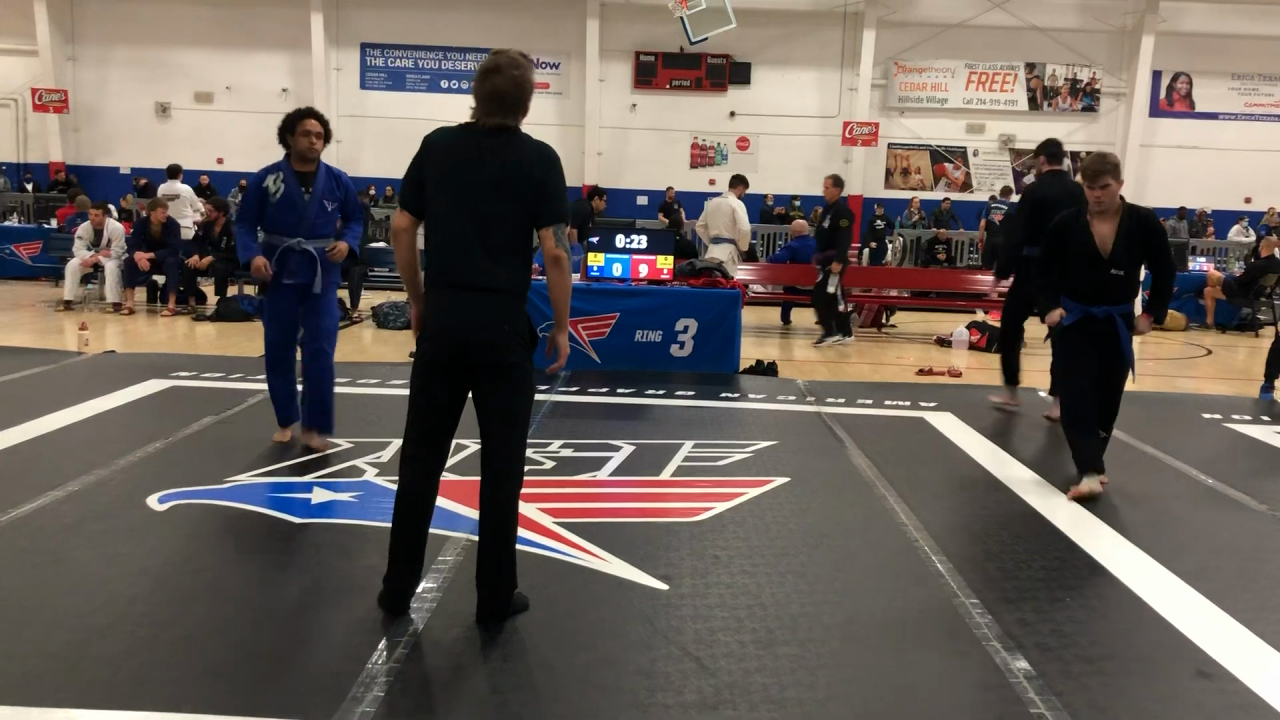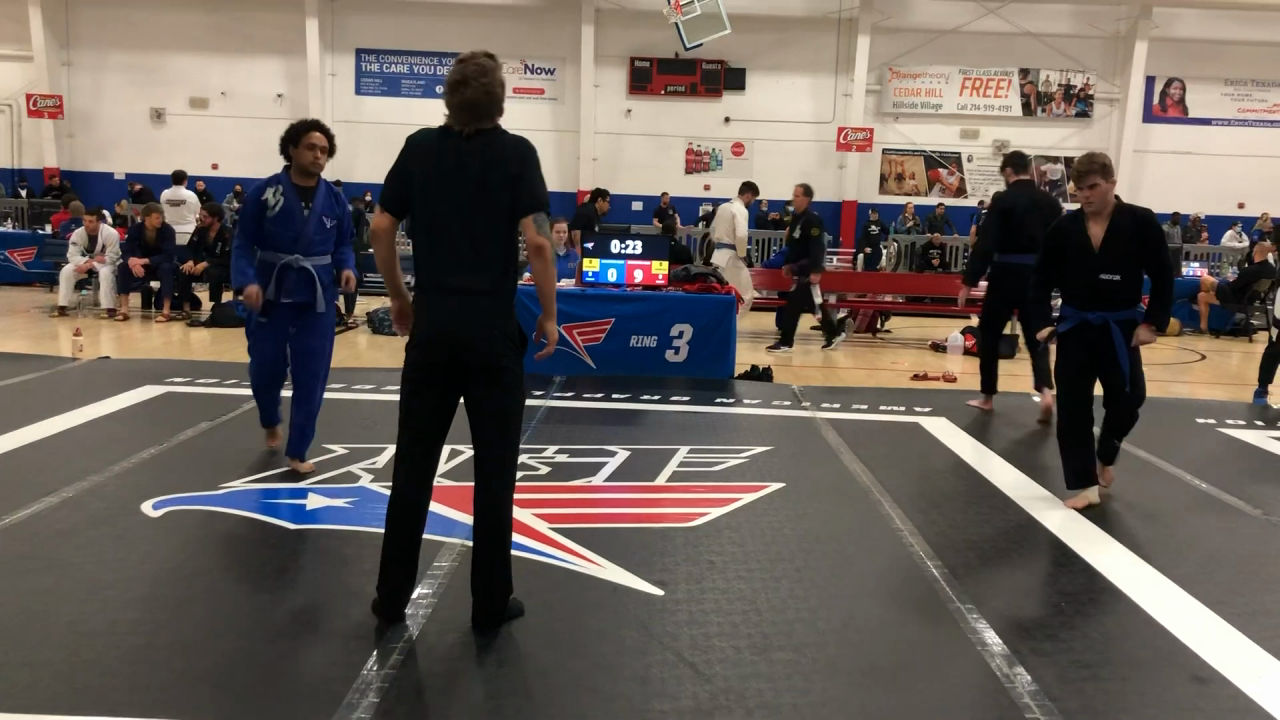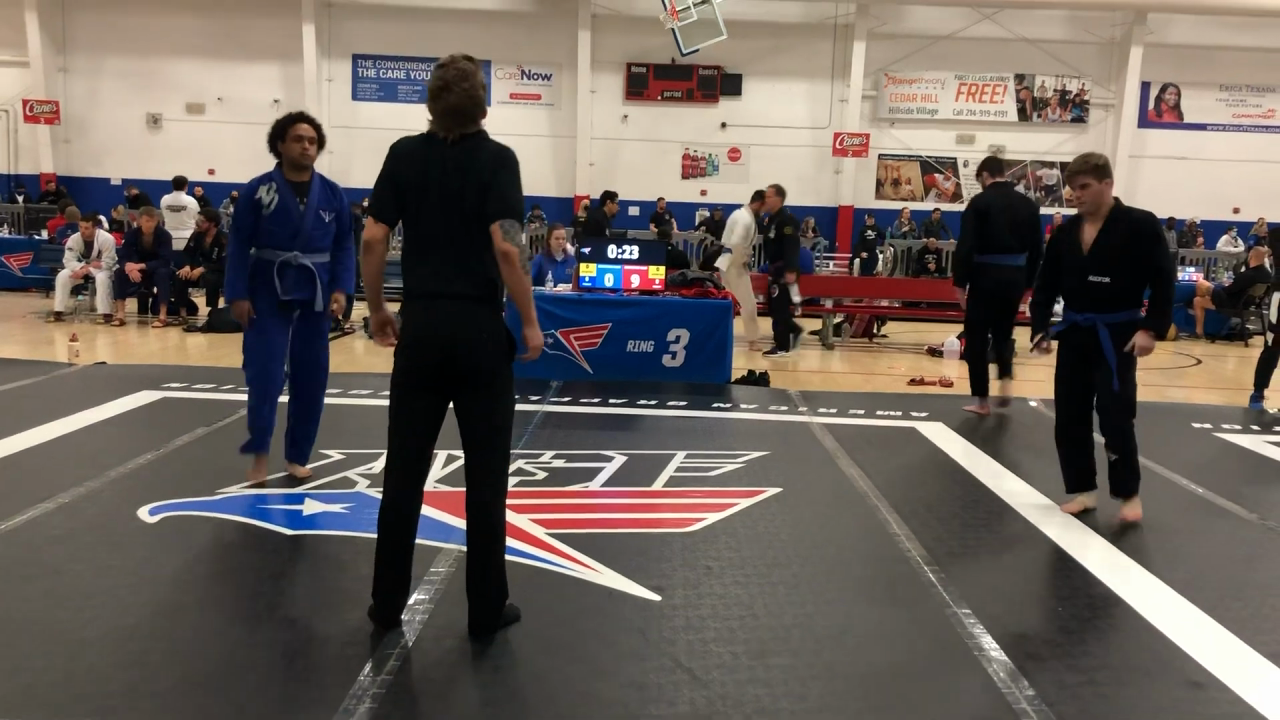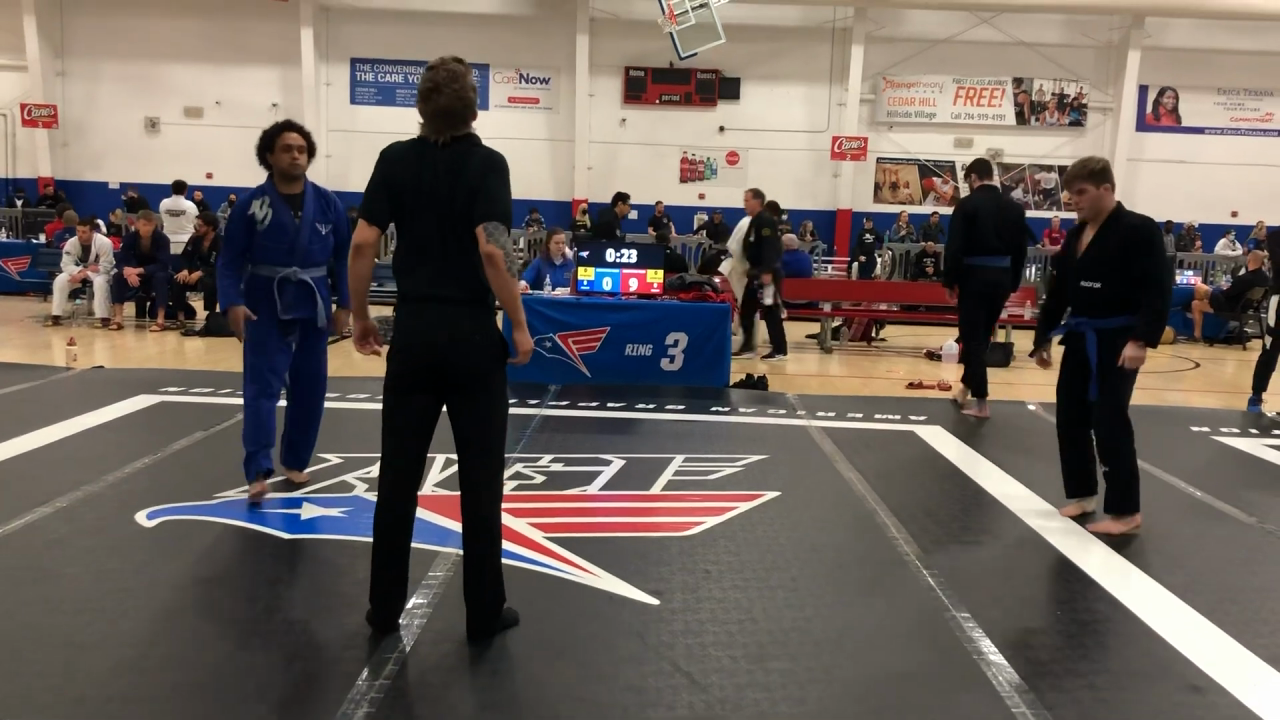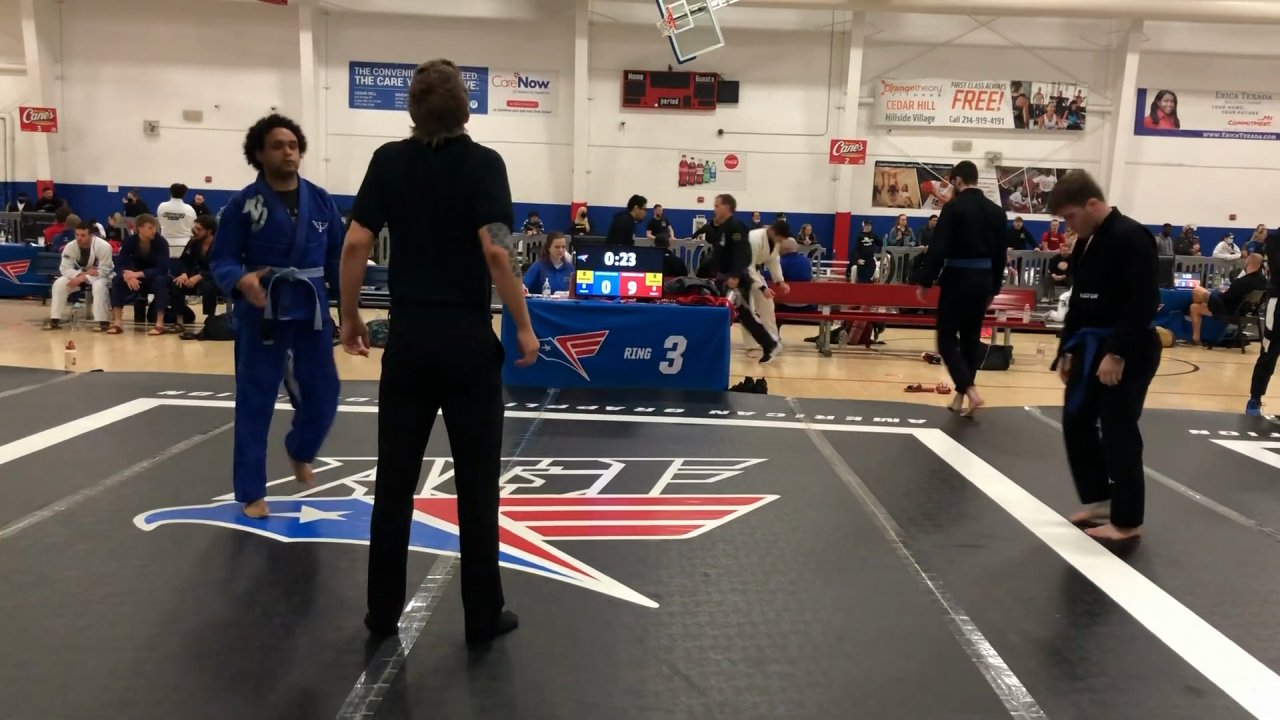
dt=0.2s
person 1, frame 1
left shoulder: (437, 146)
right shoulder: (538, 159)
left elbow: (402, 227)
right elbow: (554, 252)
left wrist: (417, 298)
right wrist: (561, 327)
left hip: (442, 319)
right hip: (503, 324)
left knee: (420, 459)
right knee: (501, 466)
left ankle: (398, 587)
right ankle: (495, 597)
person 1, frame 2
left shoulder: (419, 147)
right shoulder: (516, 153)
left elbow: (381, 229)
right elbow: (537, 241)
left wrist: (397, 295)
right wrist: (549, 315)
left hip: (433, 323)
right hip: (493, 325)
left knee: (413, 466)
right knee: (494, 471)
left ankle: (392, 595)
right ankle: (490, 603)
person 1, frame 3
left shoulder: (404, 155)
right shoulder: (497, 159)
left elbow: (373, 240)
right elbow: (507, 247)
left wrist: (377, 309)
right wrist: (529, 321)
left hip: (421, 329)
right hip: (480, 330)
left knee: (404, 472)
right knee: (485, 476)
left ankle: (387, 602)
right ankle: (486, 608)
person 1, frame 4
left shoulder: (396, 160)
right shoulder: (486, 163)
left elbow: (364, 243)
right elbow: (492, 250)
left wrist: (359, 317)
right wrist: (519, 326)
left hip: (413, 334)
right hip: (472, 335)
left knee: (398, 477)
right knee: (480, 481)
left ankle: (385, 606)
right ankle: (484, 612)
person 1, frame 5
left shoulder: (389, 161)
right shoulder: (483, 164)
left elbow: (354, 245)
right elbow: (497, 252)
left wrist: (350, 318)
right wrist: (524, 327)
left hip: (408, 338)
right hip: (469, 338)
left knee: (395, 480)
right knee: (477, 483)
left ankle: (383, 610)
right ankle: (483, 615)
person 2, frame 1
left shoulder: (337, 181)
right shoulder: (266, 179)
left elbow: (355, 218)
right elbow: (244, 224)
left wrist: (347, 242)
right wrist: (253, 254)
left hip: (321, 277)
right hip: (280, 276)
left knee: (319, 350)
right knee: (278, 351)
left ankle: (317, 426)
right ankle: (287, 421)
person 2, frame 2
left shoulder: (335, 199)
right shoulder: (263, 192)
left elbow: (342, 244)
right elbow: (243, 242)
left wrist: (347, 269)
right wrist: (246, 282)
left hip: (317, 298)
right hip: (271, 296)
left knee: (310, 375)
right knee: (266, 369)
left ankle: (297, 452)
right ankle: (272, 421)
person 2, frame 3
left shoulder: (331, 194)
right shoulder: (258, 190)
left elbow: (343, 246)
right elbow: (239, 246)
left wrist: (341, 288)
right wrist: (237, 294)
left hip: (315, 296)
right hip: (268, 293)
left knee: (311, 378)
right knee: (265, 373)
left ankle: (297, 455)
right ankle: (259, 451)
person 2, frame 4
left shoulder: (327, 203)
right shoulder: (251, 205)
left elbow: (344, 258)
right elbow: (230, 260)
left wrist: (345, 303)
right wrist: (232, 304)
left hip: (313, 310)
right hip: (265, 311)
left knee: (309, 392)
right knee: (263, 388)
left ankle: (295, 461)
right ankle: (259, 474)
person 2, frame 5
left shoulder: (320, 200)
right shoulder: (244, 203)
left elbow: (336, 254)
right elbow: (221, 259)
right wrist: (240, 281)
left hip: (311, 312)
right hip: (262, 316)
left knee: (321, 395)
right knee: (254, 404)
left ankle: (299, 451)
right ankle: (251, 493)
person 3, frame 1
left shoulder: (1143, 222)
right shoulder: (1066, 224)
left elbow: (1164, 271)
right elbow: (1043, 269)
left wrist: (1153, 313)
right wrist: (1049, 306)
left hip: (1118, 323)
right hip: (1076, 322)
left knee: (1107, 398)
right knee: (1076, 397)
left ankle: (1091, 463)
right ankle: (1089, 474)
person 3, frame 2
left shoulder: (1141, 222)
right shoulder: (1065, 228)
left elbow: (1163, 275)
right elbow: (1042, 277)
left wrist: (1153, 323)
right wrist: (1042, 320)
left hip: (1121, 330)
right hip: (1076, 330)
left knee: (1126, 402)
right knee: (1073, 410)
left ankle: (1104, 458)
right ankle: (1084, 485)
person 3, frame 3
left shoulder: (1140, 225)
right shoulder: (1066, 231)
left elbow: (1163, 280)
right elbow: (1046, 283)
left wrist: (1151, 329)
right wrist: (1040, 326)
left hip: (1119, 335)
right hip: (1075, 332)
left knee: (1116, 412)
right knee: (1070, 415)
left ankle: (1128, 493)
right ankle: (1082, 490)
person 3, frame 4
left shoulder: (1139, 230)
right shoulder: (1077, 233)
left elbow: (1158, 290)
right elbow: (1058, 289)
left wrist: (1142, 340)
right wrist: (1043, 337)
left hip: (1118, 342)
right hip: (1080, 339)
left knee: (1110, 423)
right knee: (1071, 419)
left ankle: (1125, 511)
right ankle: (1082, 495)
person 3, frame 5
left shoulder: (1131, 238)
right shoulder: (1088, 242)
left elbow: (1142, 302)
left wrist: (1118, 355)
right wrist: (1067, 349)
left hip: (1128, 351)
right hip: (1091, 348)
left knee: (1118, 432)
right knee: (1076, 425)
left ankle: (1125, 520)
right ankle: (1098, 500)
person 4, frame 1
left shoulder: (1035, 190)
right shoulder: (1079, 193)
left elbow: (1016, 236)
left wrist: (1001, 271)
left hip: (1033, 268)
left knee: (1010, 328)
left ankle: (1011, 393)
right ankle: (1060, 401)
person 4, frame 2
left shoulder: (1003, 200)
right shoulder: (1051, 202)
left elbow: (985, 244)
left wrist: (969, 280)
left hip: (1007, 276)
left knee: (990, 336)
right knee: (1036, 338)
left ankle: (987, 397)
right ankle: (1046, 392)
person 4, frame 3
left shoulder: (979, 202)
right shoulder: (1027, 204)
left elbow: (965, 246)
right elbow: (1036, 247)
left wrist: (959, 282)
right wrist: (1028, 281)
left hip: (986, 275)
right hip: (1015, 276)
left knee: (977, 337)
right knee: (1003, 333)
left ankle: (982, 400)
right ankle: (1005, 381)
person 4, frame 4
left shoulder: (967, 205)
right shoulder: (1013, 207)
left elbow: (954, 247)
right elbow: (1020, 250)
left wrist: (949, 282)
right wrist: (1012, 284)
left hip: (974, 277)
right hip: (1001, 277)
left knee: (971, 338)
right knee: (982, 335)
left ankle: (981, 403)
right ankle: (966, 390)
person 4, frame 5
left shoulder: (954, 207)
right shoulder: (996, 210)
left elbow: (938, 249)
right elbow: (1000, 253)
left wrist: (924, 281)
right wrist: (994, 286)
left hip: (957, 278)
right hip: (983, 280)
left knee: (947, 338)
right knee: (971, 338)
left ankle: (971, 392)
right ankle: (962, 395)
